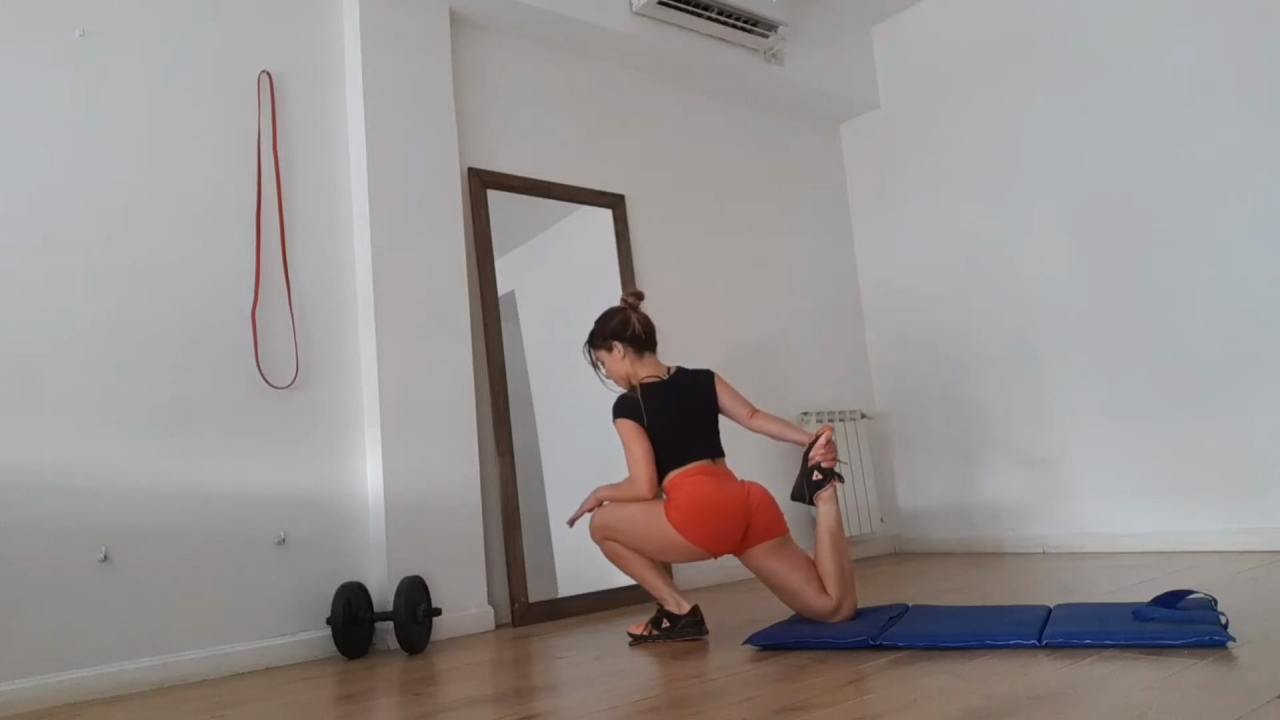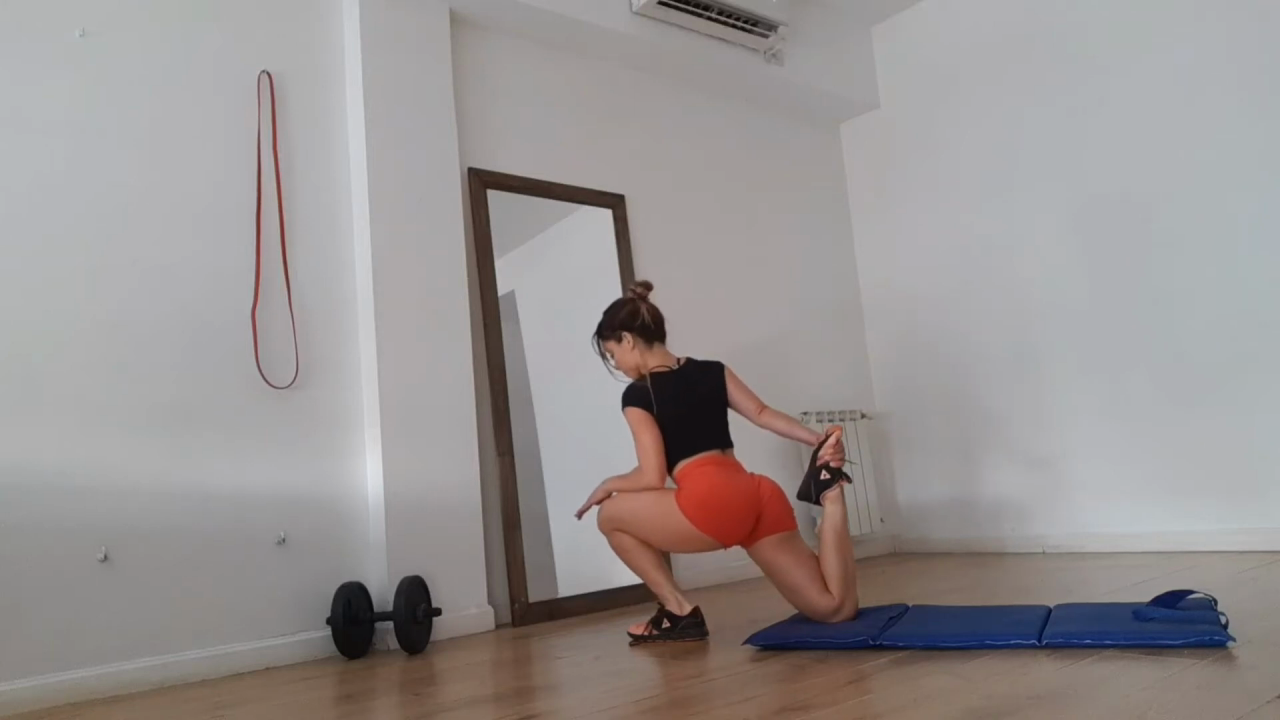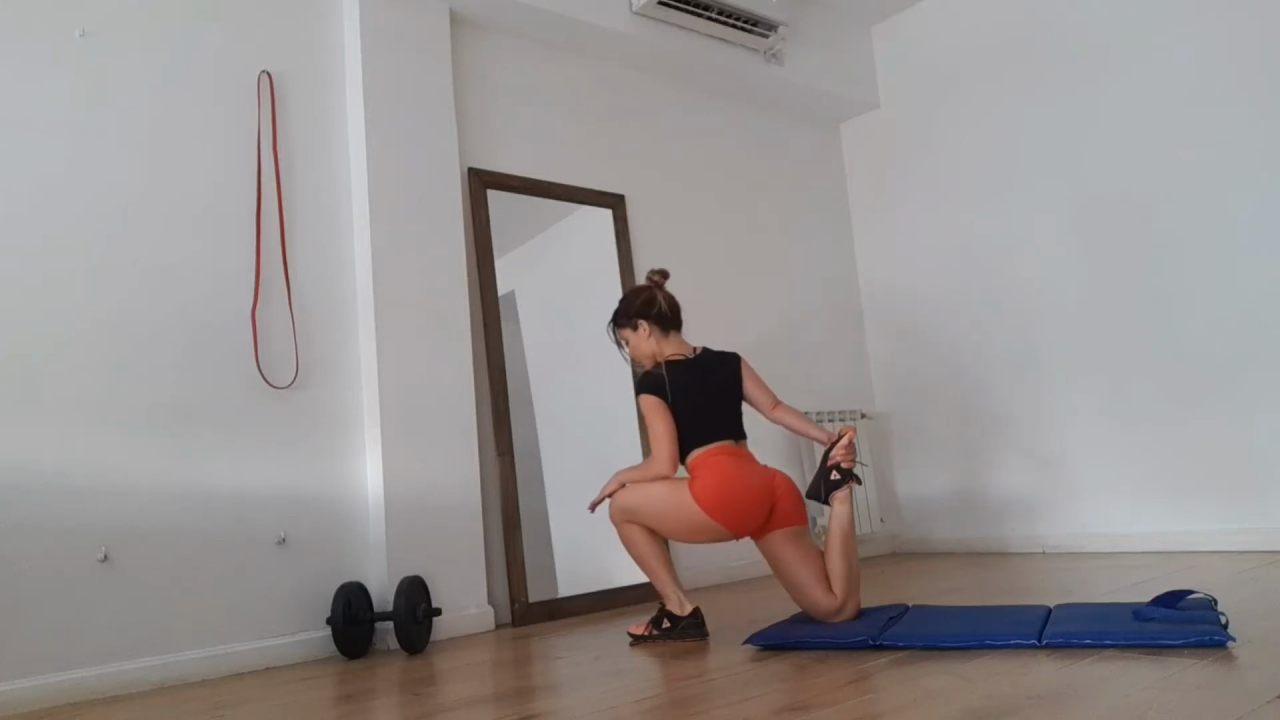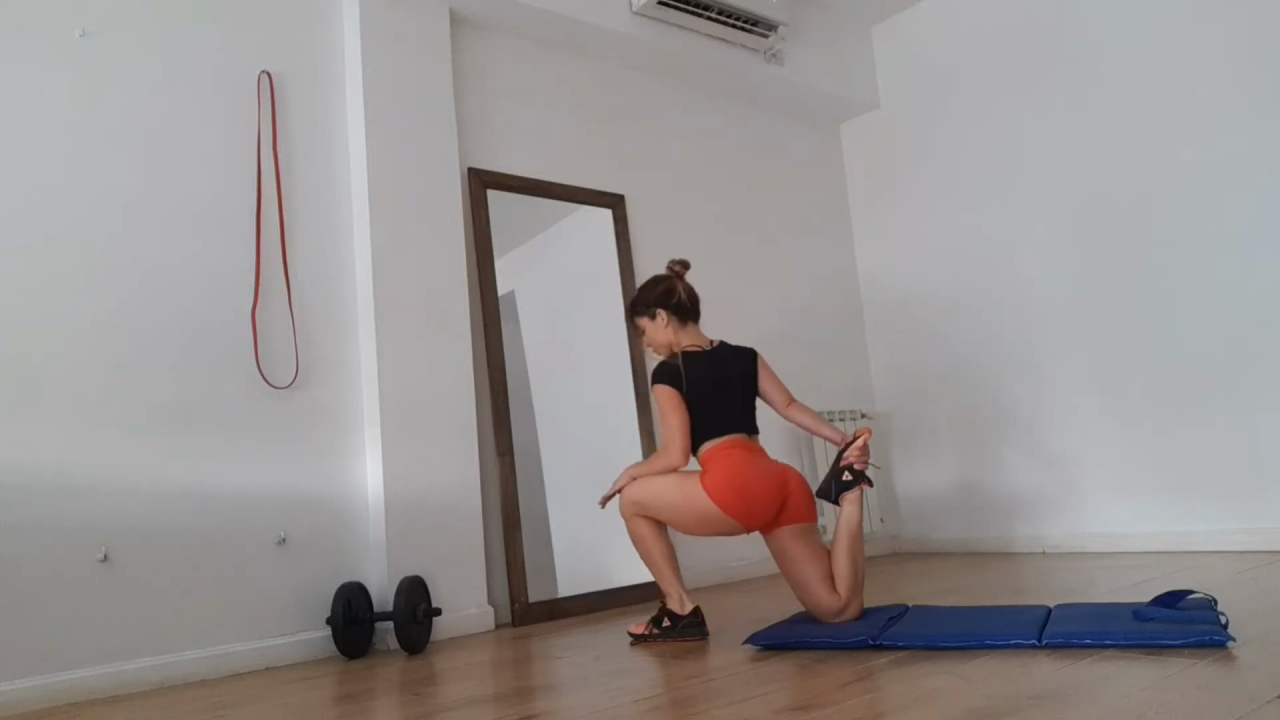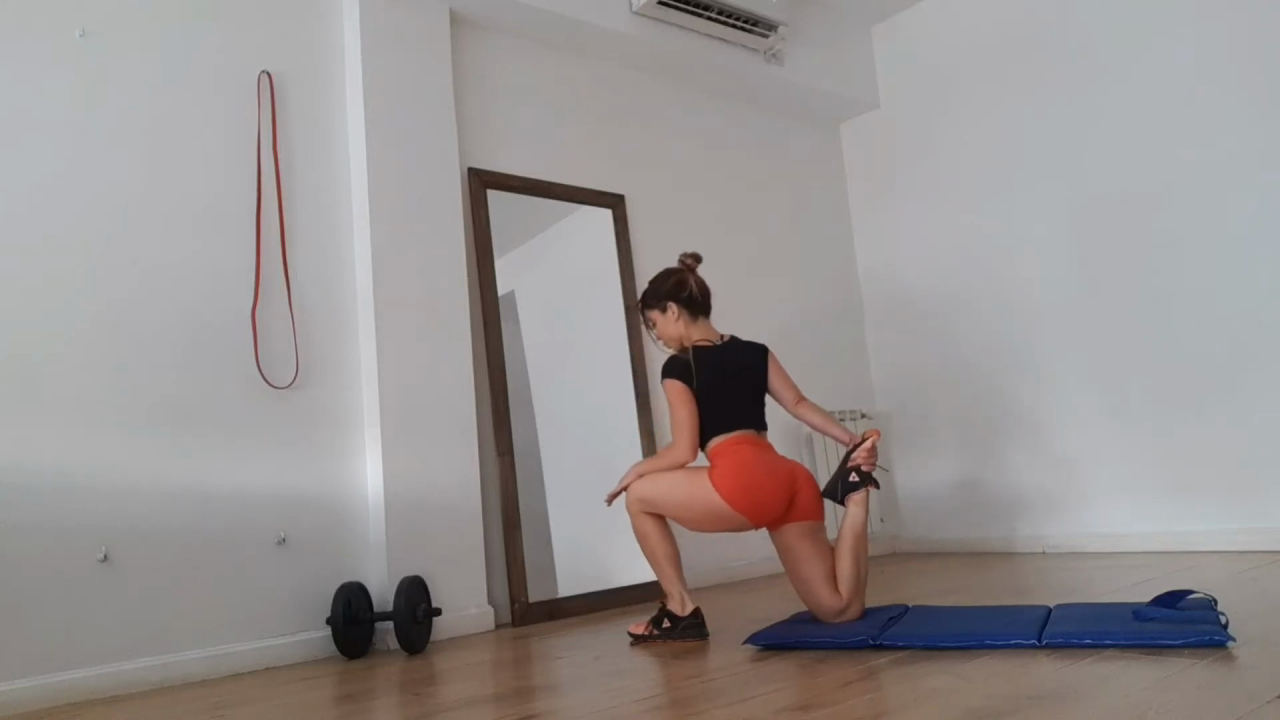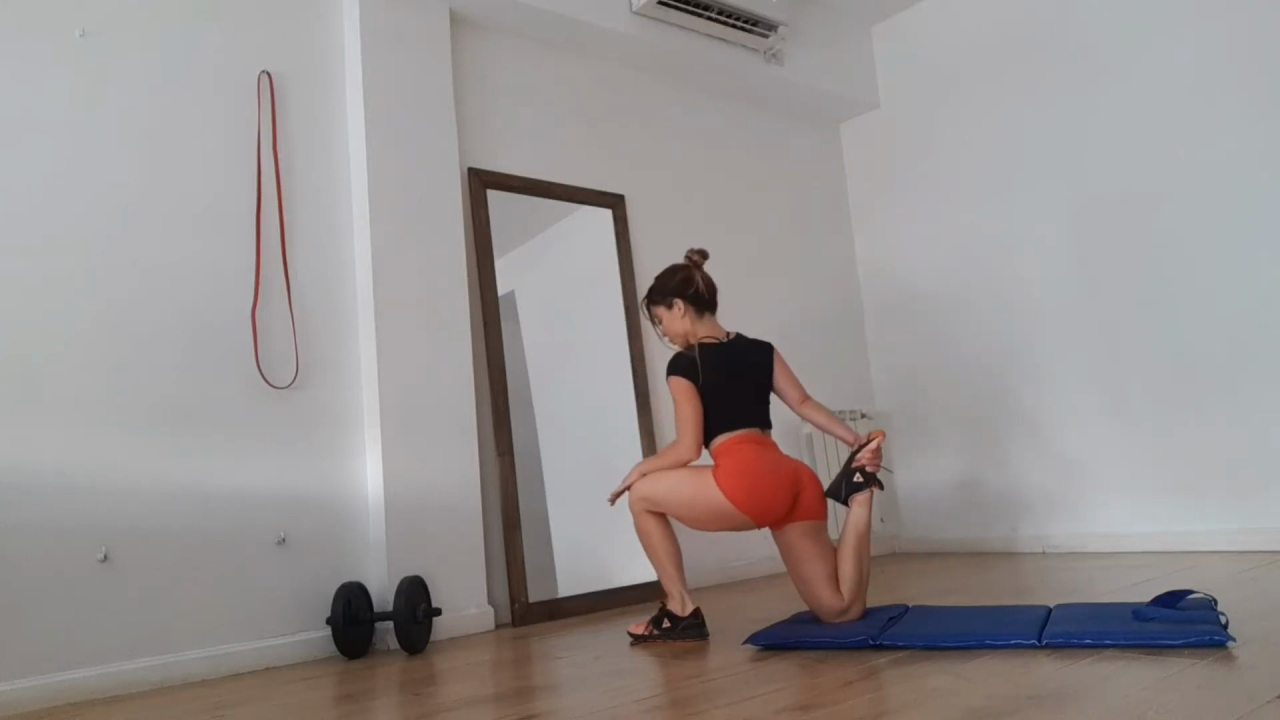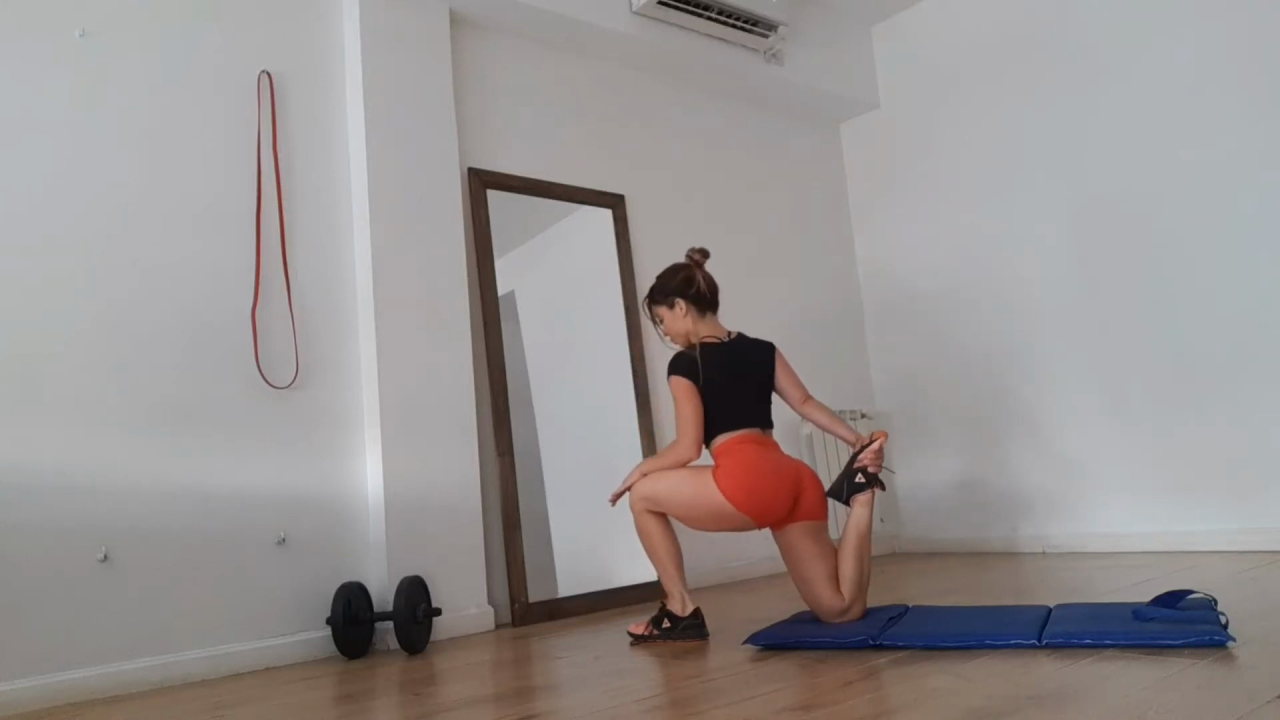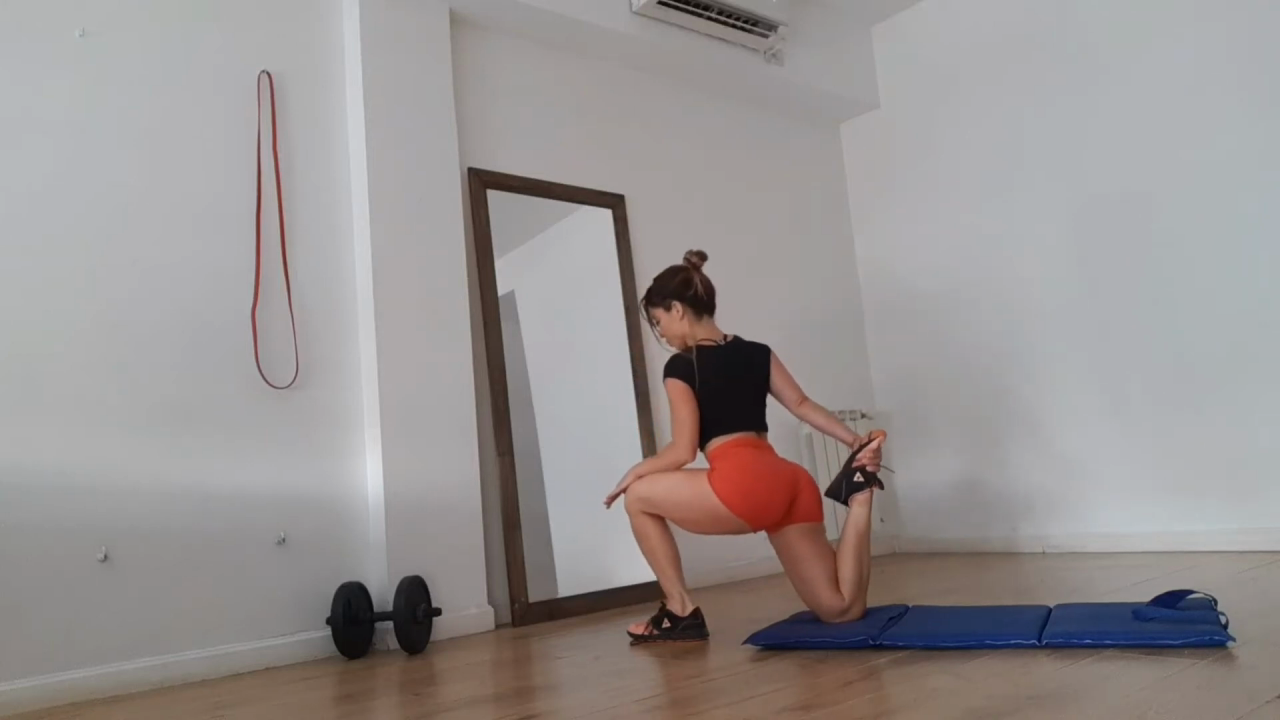
dt=0.3s
person 1, frame 1
left shoulder: (628, 406)
right shoulder: (702, 379)
left elbow: (644, 488)
right elbow: (753, 417)
left wrist: (600, 494)
right wrist: (812, 441)
left hip: (702, 515)
right hip: (751, 504)
left knee: (602, 524)
left ankle: (678, 611)
person 1, frame 2
left shoulder: (638, 395)
right shoulder: (712, 371)
left elbow: (652, 478)
right elbow: (762, 413)
left wrist: (607, 486)
right wrist: (819, 441)
left hip: (711, 502)
right hip: (761, 496)
left knee: (611, 515)
right knee: (836, 607)
left ankle: (679, 613)
person 1, frame 3
left shoulder: (652, 383)
right shoulder: (728, 362)
left elbow: (664, 466)
right elbow: (776, 408)
left wrist: (620, 477)
right wrist: (832, 441)
left hip: (725, 493)
right hip: (774, 489)
left knee: (623, 506)
right knee: (837, 608)
left ankle: (680, 612)
person 1, frame 4
left shoulder: (668, 374)
right shoulder: (744, 356)
left elbow: (675, 457)
right elbow: (790, 406)
left wrist: (631, 472)
right wrist: (845, 441)
left hip: (736, 487)
right hip: (785, 485)
left knee: (632, 500)
right knee: (839, 607)
left ankle: (681, 611)
person 1, frame 5
left shoulder: (678, 368)
right shoulder: (755, 352)
left elbow: (684, 451)
right elbow: (799, 404)
left wrist: (637, 469)
right wrist: (853, 442)
left hip: (745, 482)
right hip: (792, 481)
left knee: (639, 496)
right knee: (839, 608)
left ankle: (681, 612)
person 1, frame 6
left shoulder: (683, 365)
right shoulder: (760, 349)
left elbow: (688, 449)
right elbow: (804, 403)
left wrist: (640, 468)
right wrist: (857, 442)
left hip: (749, 481)
right hip: (796, 481)
left knee: (641, 495)
right knee: (842, 608)
left ankle: (681, 612)
person 1, frame 7
left shoulder: (685, 364)
right shoulder: (762, 349)
left elbow: (688, 449)
right elbow: (805, 403)
left wrist: (641, 469)
right wrist: (859, 441)
left hip: (750, 483)
right hip: (796, 481)
left knee: (643, 495)
right knee: (841, 608)
left ankle: (681, 612)
person 1, frame 8
left shoulder: (681, 367)
right shoulder: (757, 352)
left elbow: (683, 451)
right elbow: (802, 405)
left wrist: (636, 471)
right wrist: (856, 442)
left hip: (745, 485)
right hip: (792, 484)
left knee: (638, 497)
right knee: (842, 608)
left ankle: (681, 613)
